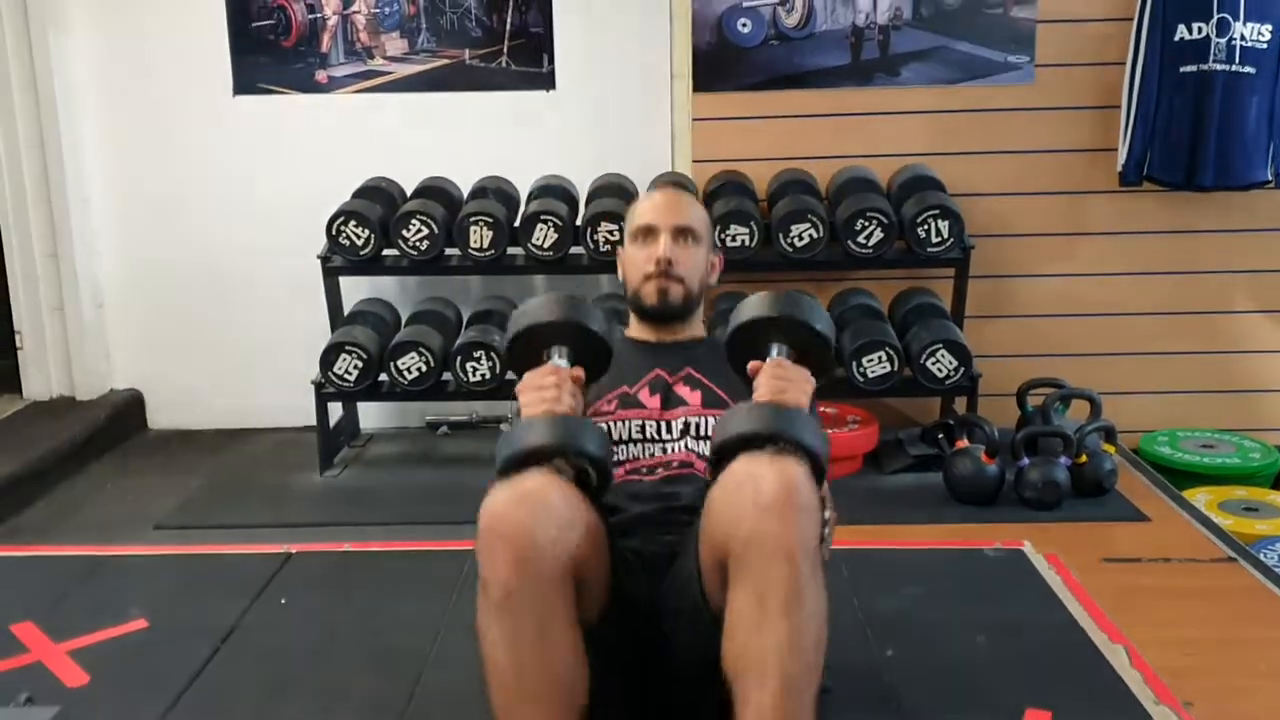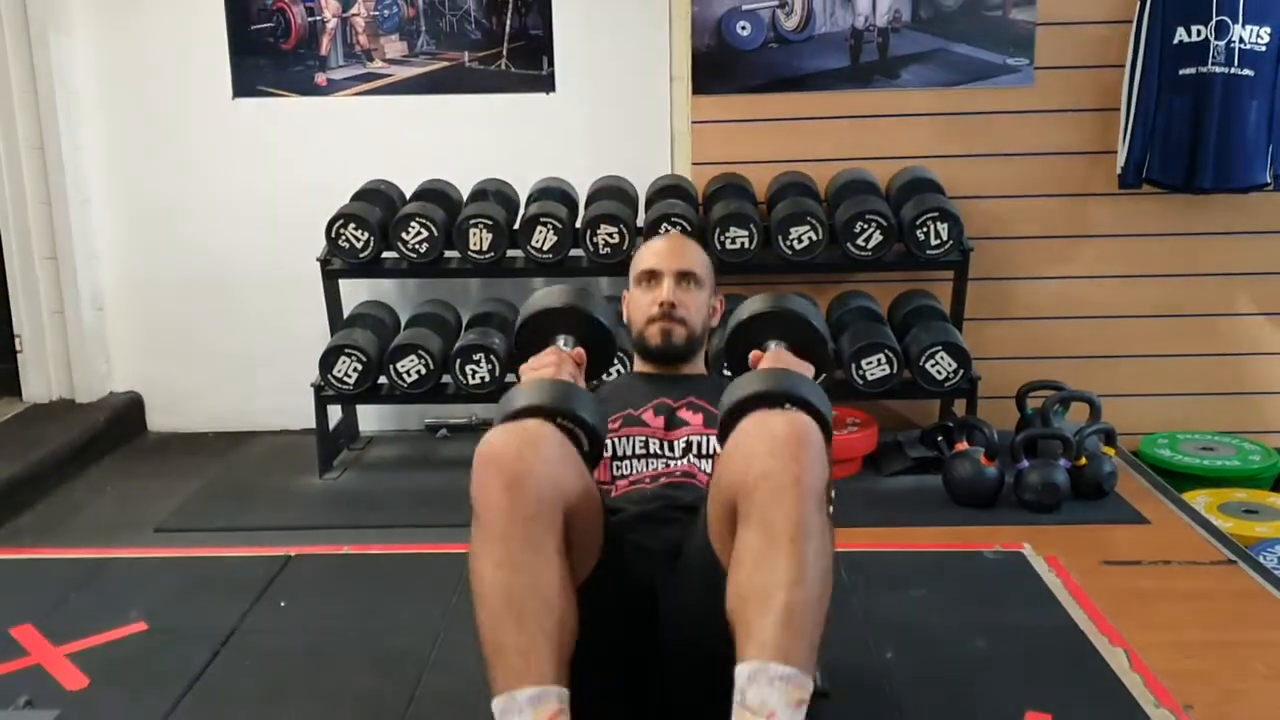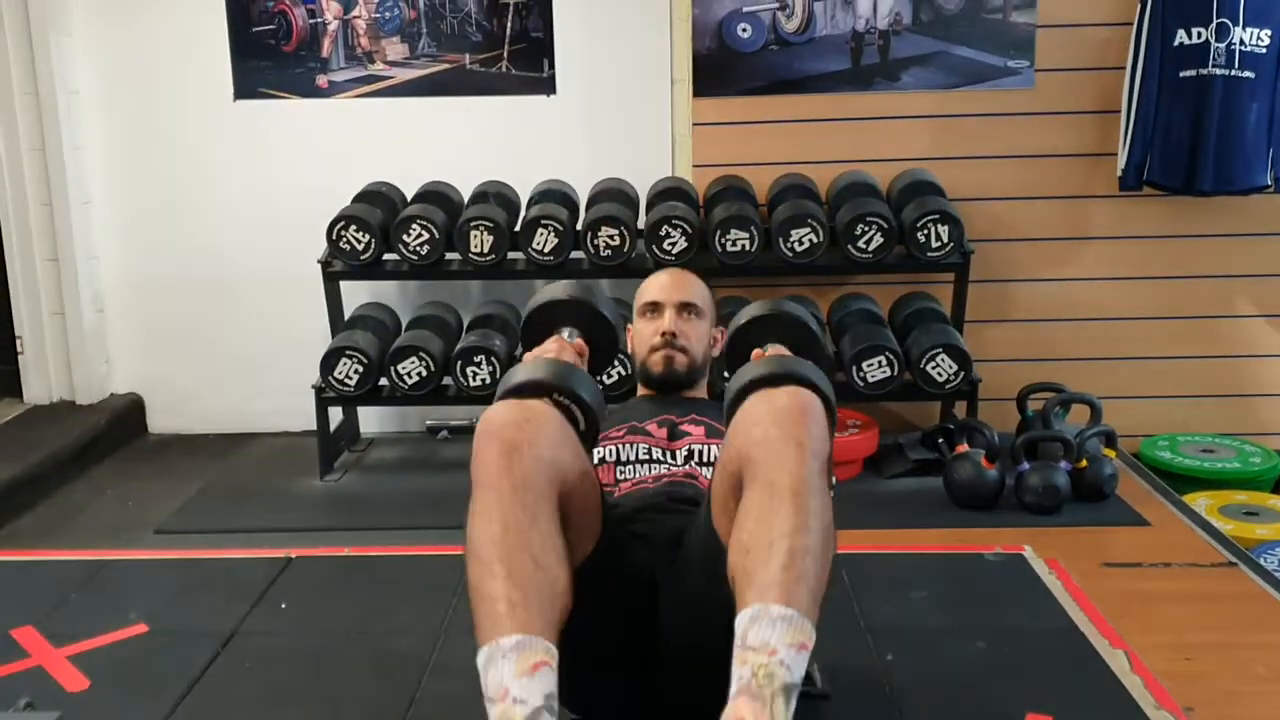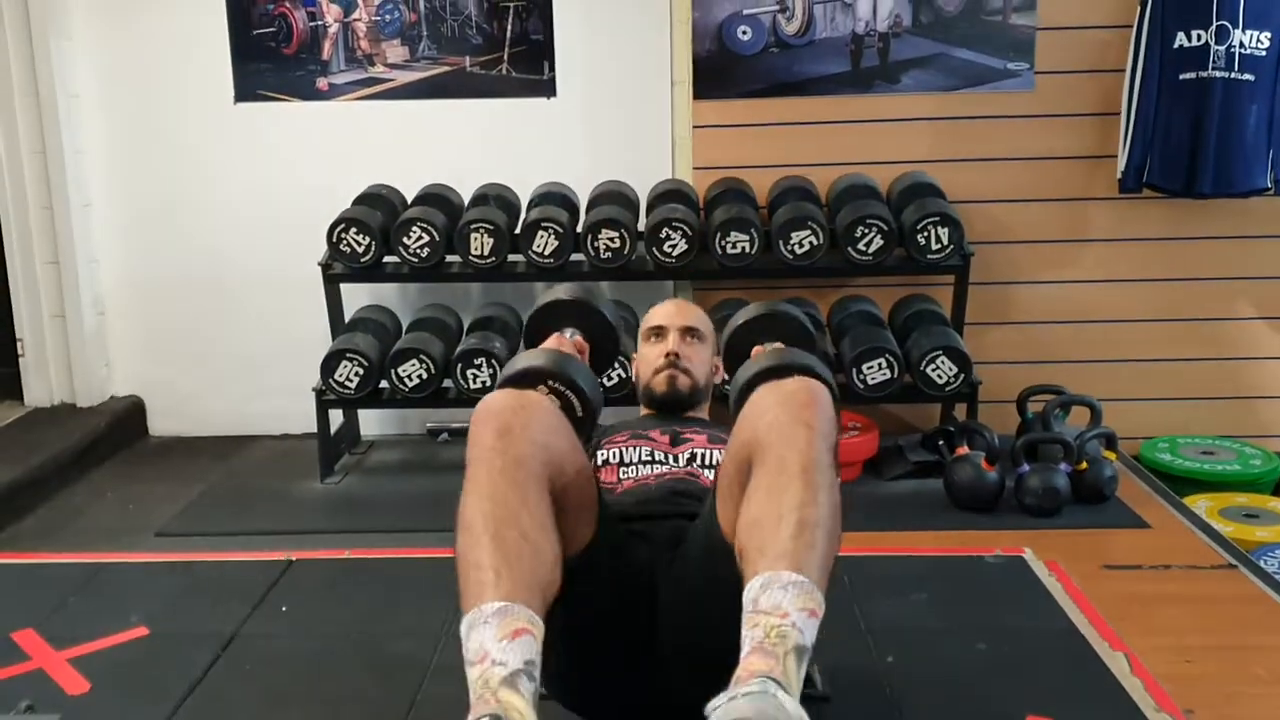
dt=0.1s
person 1, frame 1
left shoulder: (759, 369)
right shoulder: (564, 373)
left elbow: (805, 531)
right elbow: (517, 522)
left hip: (712, 609)
right hip: (598, 605)
left knee: (769, 481)
right knee: (515, 510)
person 1, frame 2
left shoulder: (750, 409)
left elbow: (803, 538)
right elbow: (513, 525)
left wrist: (788, 437)
left hip: (717, 630)
right hip: (600, 632)
left knee: (777, 439)
right knee: (509, 450)
person 1, frame 3
left shoulder: (749, 425)
right elbow: (518, 527)
left wrist: (786, 410)
right wrist: (542, 404)
left hip: (718, 640)
right hip: (601, 626)
left knee: (789, 410)
right knee: (511, 423)
person 1, frame 4
left shoulder: (748, 446)
right shoulder: (592, 444)
right elbow: (533, 521)
left wrist: (778, 410)
right wrist: (546, 412)
left hip: (717, 626)
right hip: (600, 623)
left knee: (798, 402)
right knee: (509, 414)
